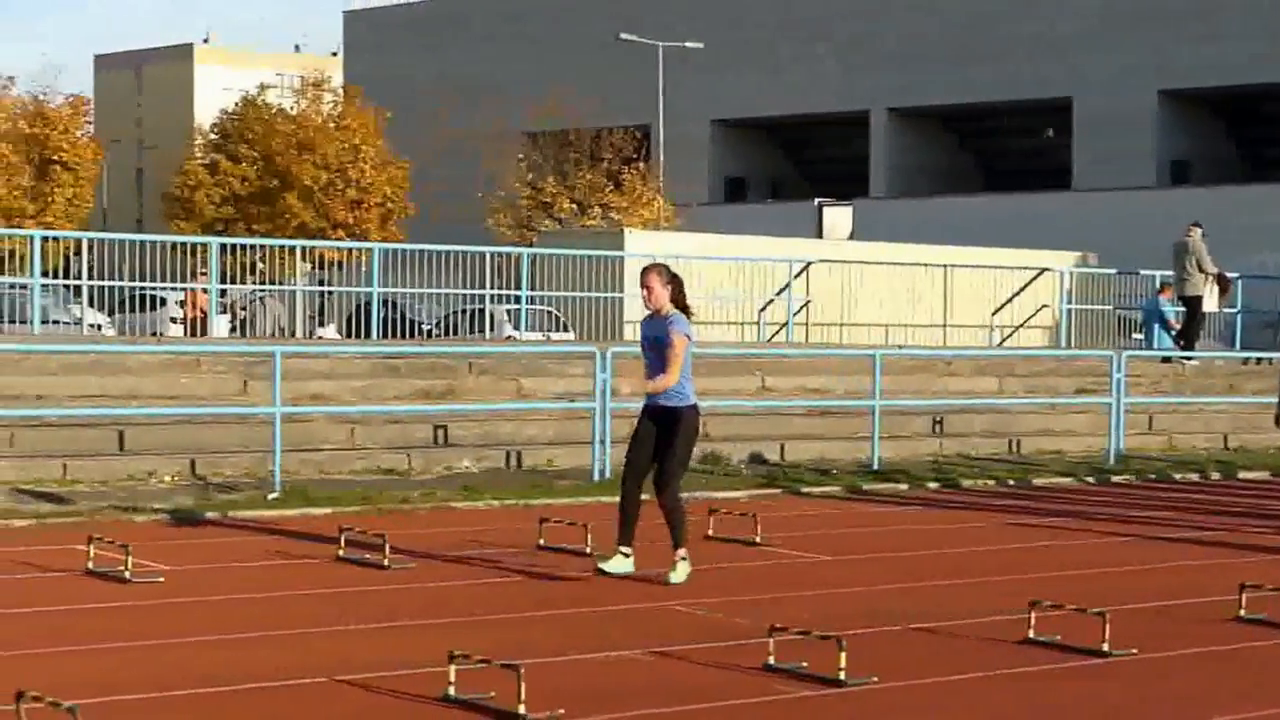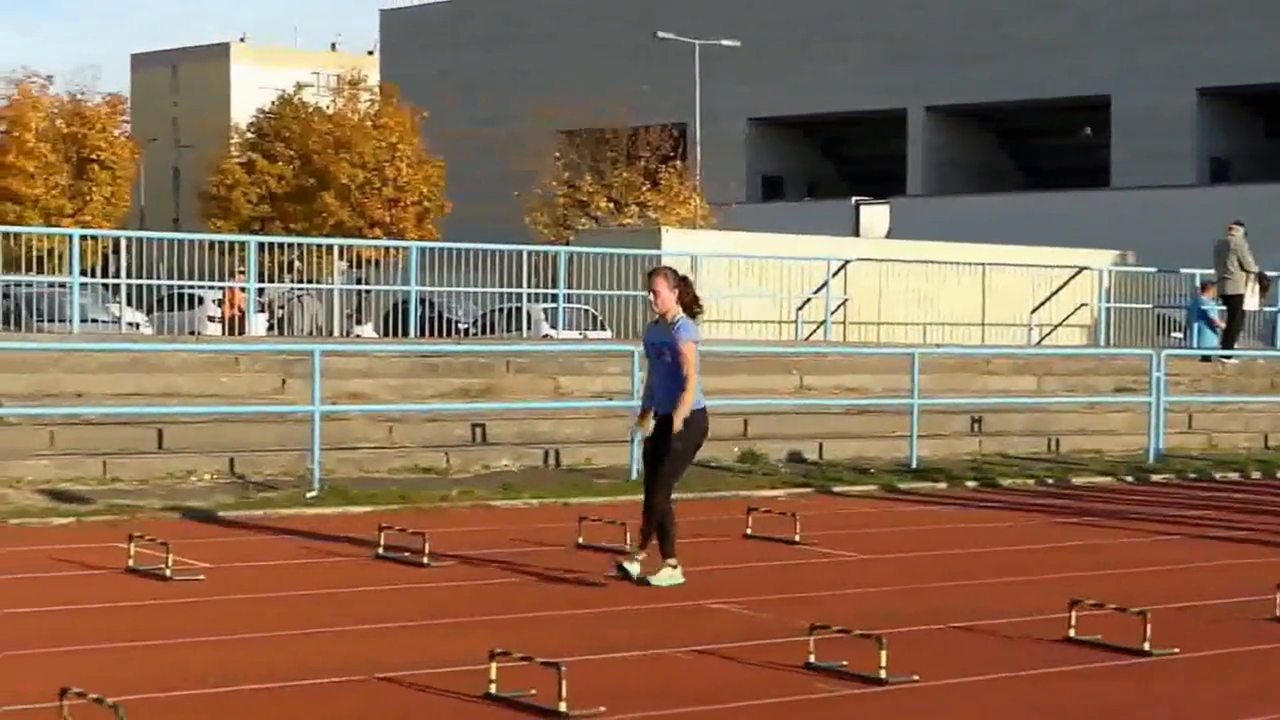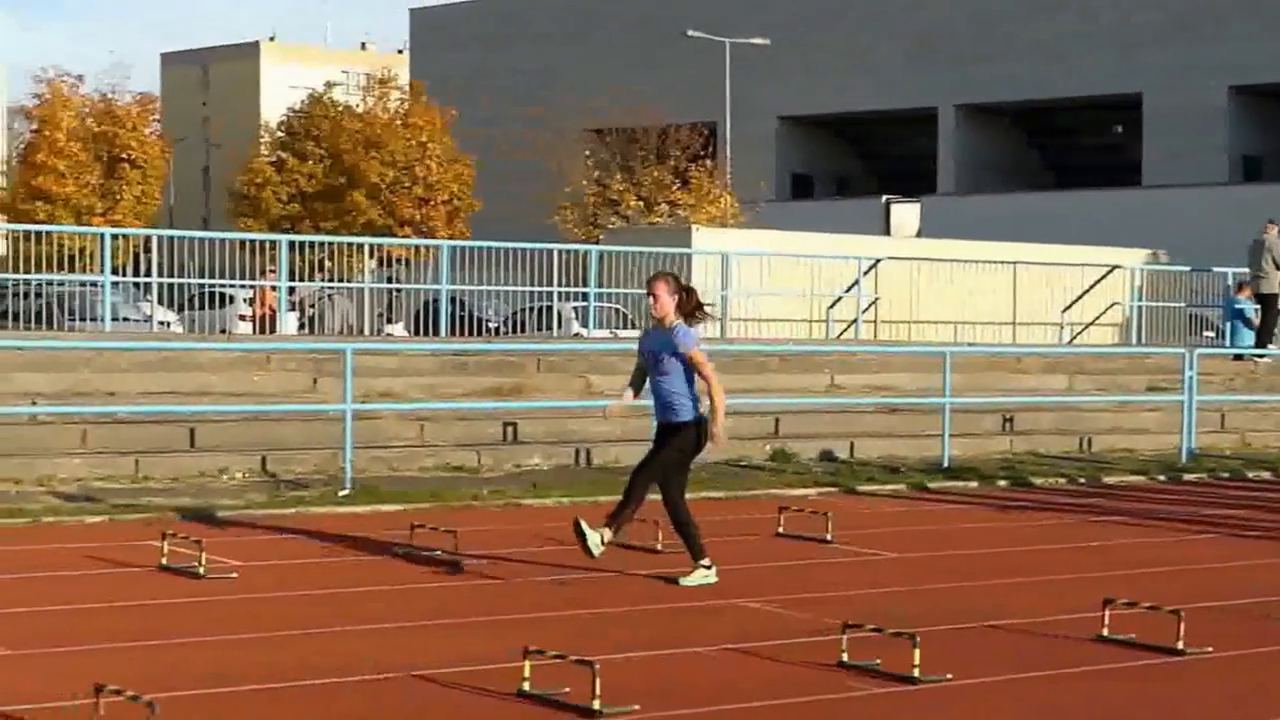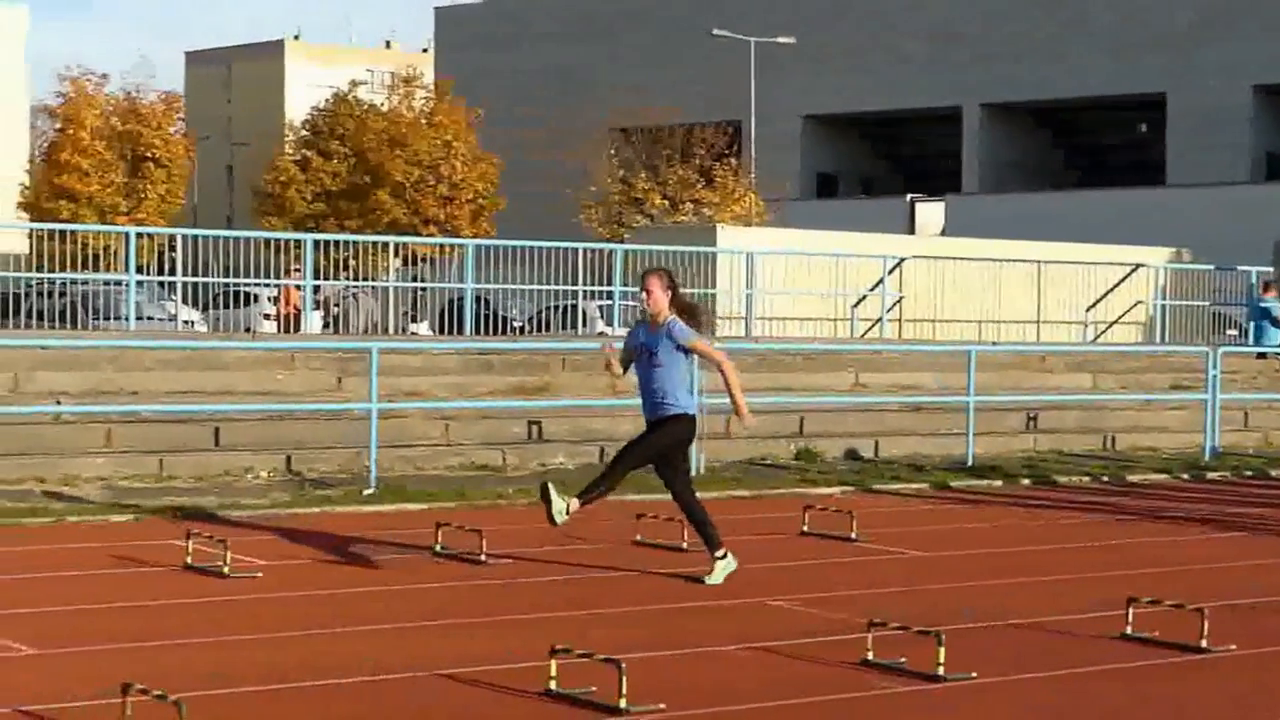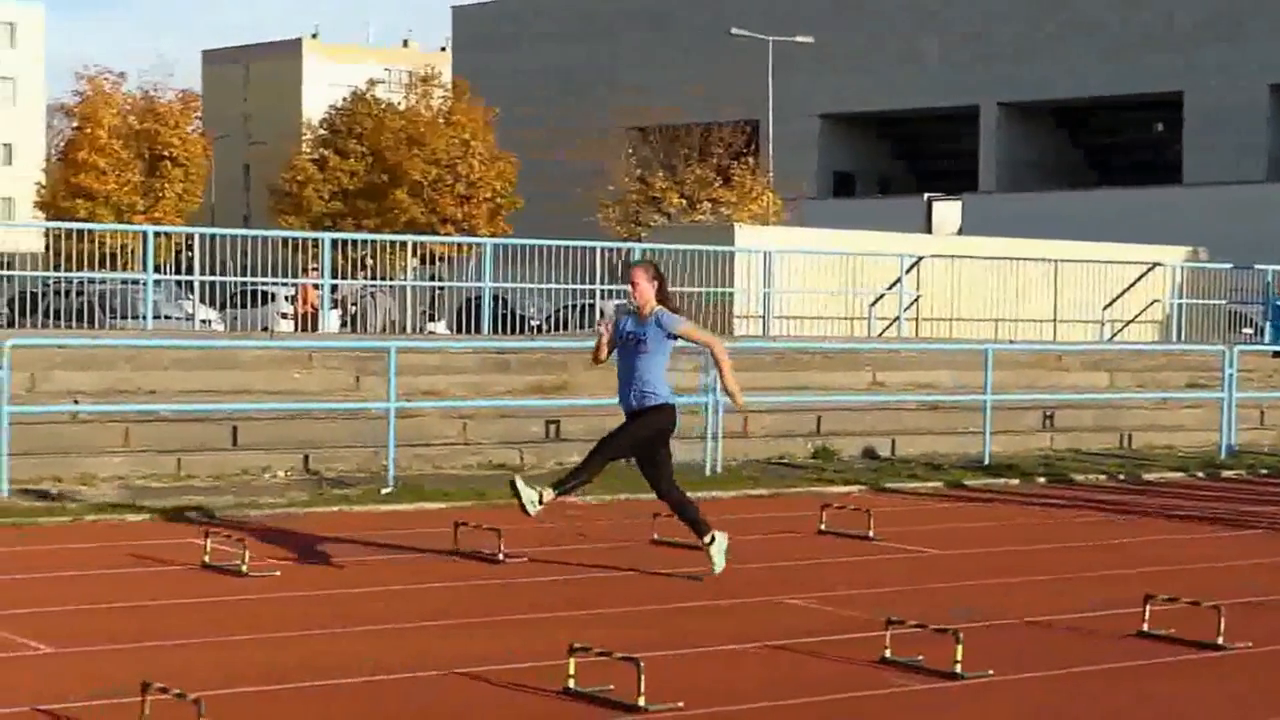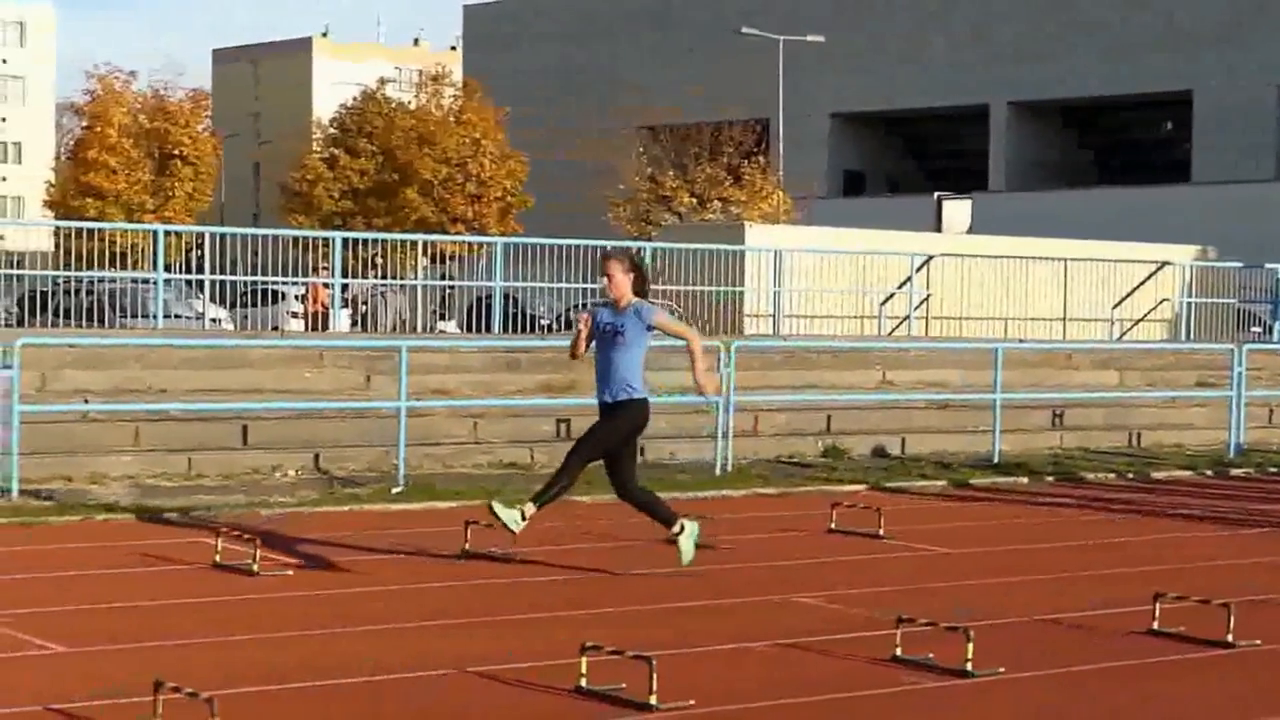
dt=0.2s
person 1, frame 1
left shoulder: (677, 325)
right shoulder: (647, 323)
left elbow: (671, 377)
left hip: (681, 414)
right hip: (652, 413)
left knee: (664, 488)
right knee: (631, 479)
left ankle: (681, 557)
right ankle: (624, 554)
person 1, frame 2
left shoulder: (683, 331)
right shoulder: (652, 329)
left elbow: (690, 382)
left wrist: (677, 423)
right wrist: (643, 414)
left hip: (689, 420)
right hip: (664, 419)
left knee: (659, 490)
right knee: (653, 491)
right ankle: (671, 565)
person 1, frame 3
left shoulder: (682, 337)
right shoulder: (648, 338)
left elbow: (712, 381)
right elbow: (638, 380)
left wrist: (718, 422)
right wrist: (622, 401)
left hip: (687, 427)
right hip: (665, 427)
left knee: (642, 476)
right knee: (672, 499)
left ankle: (603, 536)
right ankle: (704, 565)
person 1, frame 4
left shoulder: (677, 332)
right shoulder: (638, 331)
left elbow: (723, 362)
right elbow: (620, 370)
left wrist: (738, 402)
right wrist: (612, 362)
left hip: (679, 421)
right hip: (657, 422)
left knee: (624, 460)
right knee: (682, 494)
left ankle: (569, 508)
right ankle: (721, 557)
person 1, frame 5
left shoulder: (665, 321)
right shoulder: (623, 319)
left elbow: (714, 344)
right elbow: (599, 359)
left wrist: (728, 382)
right wrist: (602, 338)
left hip: (659, 412)
right hip: (637, 414)
left knee: (602, 452)
right knee: (664, 488)
left ankle: (542, 497)
right ankle: (712, 539)
person 1, frame 6
left shoulder: (644, 313)
right shoulder: (600, 312)
left elbow: (691, 336)
right elbow: (576, 354)
left wrist: (699, 373)
right wrist: (581, 333)
left hip: (632, 407)
right hip: (610, 409)
left knee: (579, 455)
right knee: (626, 487)
left ankle: (524, 513)
right ankle: (681, 528)
